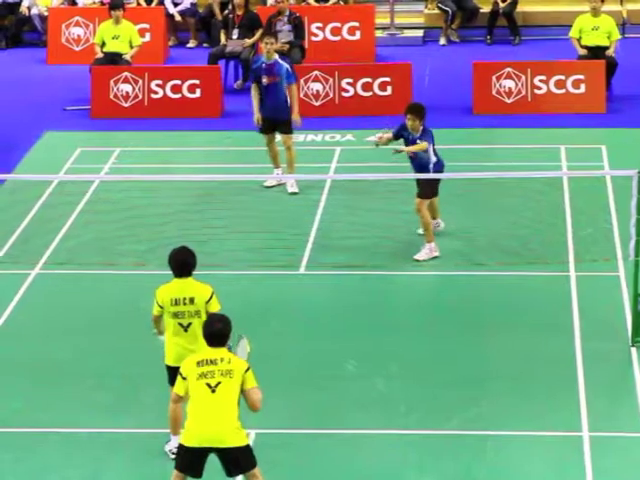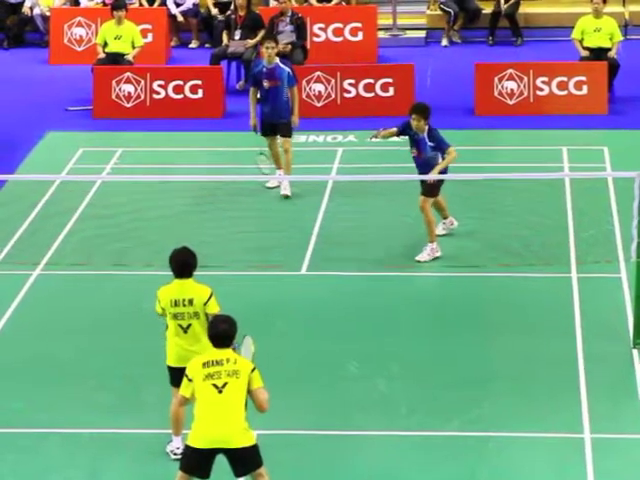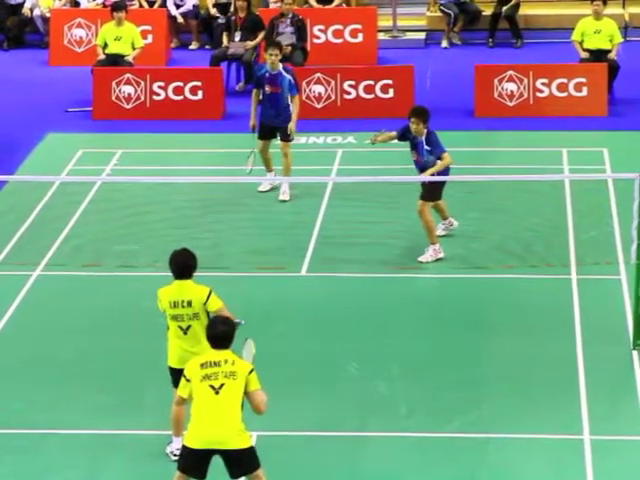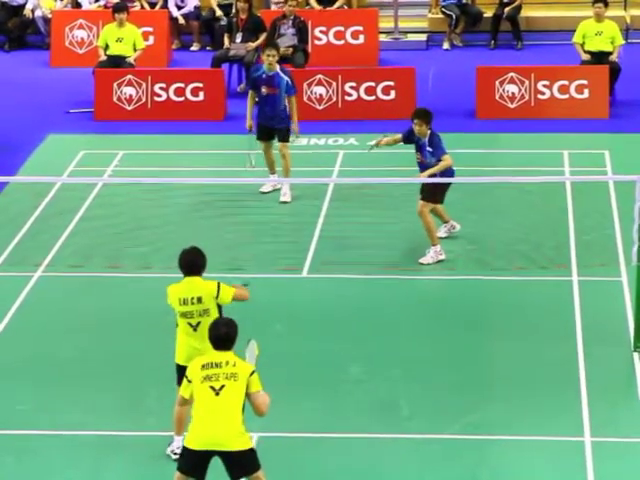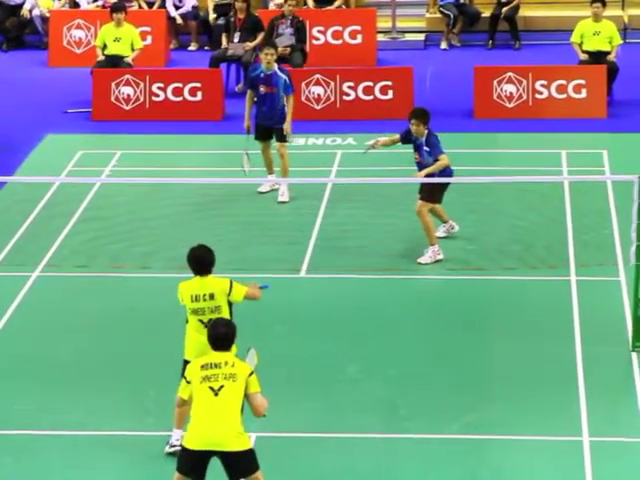
dt=0.5s
person 1, frame 1
left shoulder: (162, 292)
right shoulder: (205, 290)
left elbow: (155, 318)
left wrist: (160, 330)
left hip: (175, 354)
left ankle: (174, 443)
person 1, frame 2
left shoulder: (163, 293)
right shoulder: (204, 292)
left hip: (176, 355)
right hip: (203, 354)
left knee: (178, 398)
left ankle: (176, 443)
person 1, frame 3
left shoulder: (164, 294)
right shoulder: (203, 292)
right elbow: (226, 315)
right wrist: (231, 320)
left hip: (177, 357)
right hip: (205, 355)
left ankle: (176, 444)
person 1, frame 4
left shoulder: (173, 291)
right shoulder: (212, 288)
right elbow: (245, 295)
right wrist: (237, 287)
left hip: (185, 355)
left ankle: (177, 444)
person 1, frame 5
left shoulder: (184, 288)
right shoulder: (224, 285)
right elbow: (255, 295)
right wrist: (254, 287)
left hip: (194, 351)
left ankle: (176, 438)
person 2, frame 1
left shoulder: (189, 363)
right shoulder: (240, 365)
left elbow: (175, 400)
right elbow: (255, 406)
right wrist: (256, 390)
left hip: (195, 435)
right hip: (230, 435)
person 2, frame 2
left shoulder: (195, 364)
right shoulder: (246, 365)
left elbow: (180, 402)
right elbow: (263, 406)
right wrist: (264, 392)
left hip: (202, 437)
right hip: (237, 436)
person 2, frame 3
left shoulder: (193, 365)
right shoulder: (244, 367)
left elbow: (179, 402)
right elbow: (260, 408)
right wrist: (262, 395)
left hip: (198, 437)
right hip: (234, 437)
person 2, frame 4
left shoulder: (195, 366)
right shoulder: (246, 368)
left elbow: (181, 402)
right elbow: (261, 410)
right wrist: (266, 397)
left hip: (198, 438)
right hip: (234, 439)
person 2, frame 5
left shoulder: (194, 367)
right shoulder: (244, 369)
left elbow: (181, 402)
right elbow: (259, 411)
right wrist: (264, 402)
left hip: (197, 439)
right hip: (233, 439)
person 3, frame 1
left shoulder: (284, 64)
right shoulder: (257, 64)
left elbow: (292, 88)
right elbow: (255, 88)
left wrist: (295, 111)
right wrist: (256, 111)
left hip: (283, 111)
right hip: (265, 112)
left knee: (288, 143)
right knee: (270, 143)
left ankle: (291, 179)
right ankle: (278, 174)
person 3, frame 2
left shoulder: (285, 68)
right shoulder: (257, 68)
left elbow: (293, 90)
right elbow: (253, 92)
left wrist: (295, 113)
right wrist: (252, 116)
left hip: (284, 114)
right hip: (266, 114)
left knee: (286, 147)
right knee: (272, 144)
left ankle: (286, 182)
right ankle: (280, 174)
person 3, frame 3
left shoulder: (288, 74)
right shoulder: (260, 71)
left elbow: (295, 98)
right elbow: (256, 94)
left wrist: (293, 121)
right wrist: (252, 117)
left hip: (284, 119)
right hip: (266, 118)
left knee: (285, 150)
right knee: (262, 148)
left ankle: (285, 185)
right ankle: (271, 177)
person 3, frame 4
left shoulder: (284, 75)
right shoulder: (256, 72)
left elbow: (291, 98)
right elbow: (252, 95)
left wrist: (294, 121)
right wrist: (249, 118)
left hip: (281, 119)
right hip: (263, 119)
left knee: (283, 150)
right knee: (266, 149)
left ankle: (286, 186)
right ankle: (274, 180)
person 3, frame 5
left shoulder: (283, 74)
right shoulder: (254, 72)
left elbow: (289, 98)
right elbow: (250, 95)
left wrist: (288, 121)
right wrist: (247, 118)
left hip: (279, 119)
right hip: (262, 119)
left knee: (282, 150)
right knee: (265, 148)
left ankle: (284, 186)
right ankle: (272, 180)
person 4, frame 1
left shoulder: (426, 133)
right shoulder: (404, 128)
left elbow: (423, 147)
right elbow: (390, 137)
left wrist: (404, 149)
right wrist: (382, 139)
left hip: (432, 171)
right hip: (420, 170)
left knee: (420, 206)
right knee: (429, 196)
left ankle: (431, 247)
right ankle: (436, 222)
person 4, frame 2
left shoulder: (433, 134)
right shoulder: (409, 126)
left elbow: (452, 154)
right elbow: (392, 132)
left wrist: (436, 170)
right wrist: (381, 134)
left hip: (436, 172)
right hip: (423, 170)
left knee: (424, 204)
right knee: (433, 196)
left ankle: (433, 247)
right ankle: (448, 221)
person 4, frame 3
left shoulder: (431, 138)
right shoulder: (409, 130)
left elbow: (448, 160)
right elbow: (391, 135)
left wrist: (428, 172)
right wrist: (380, 138)
left hip: (437, 175)
right hip: (427, 173)
left knee: (422, 208)
right knee: (433, 199)
left ankle: (435, 249)
right ankle: (448, 222)
person 4, frame 4
left shoulder: (434, 140)
right shoulder: (413, 133)
left elbow: (448, 161)
right elbow: (396, 139)
left wrist: (427, 172)
right wrist: (384, 141)
left hip: (441, 177)
right hip: (431, 176)
left knee: (422, 209)
right knee: (429, 203)
left ankle: (436, 250)
right ankle: (450, 225)
person 4, frame 5
left shoulder: (431, 140)
right shoulder: (411, 133)
left elbow: (445, 161)
right elbow: (394, 140)
left wrist: (424, 172)
right wrist: (381, 142)
left hip: (440, 176)
right hip: (431, 176)
left knee: (421, 209)
right knee: (427, 203)
left ankle: (435, 251)
right ankle: (449, 225)
